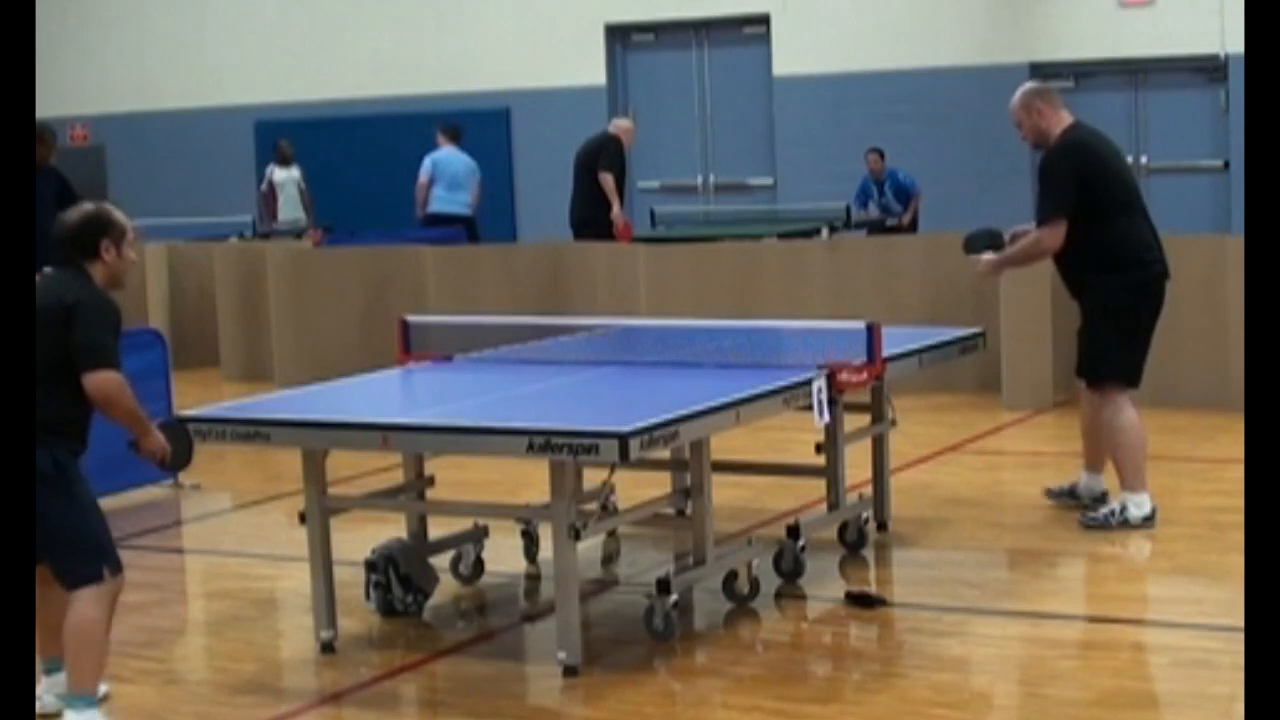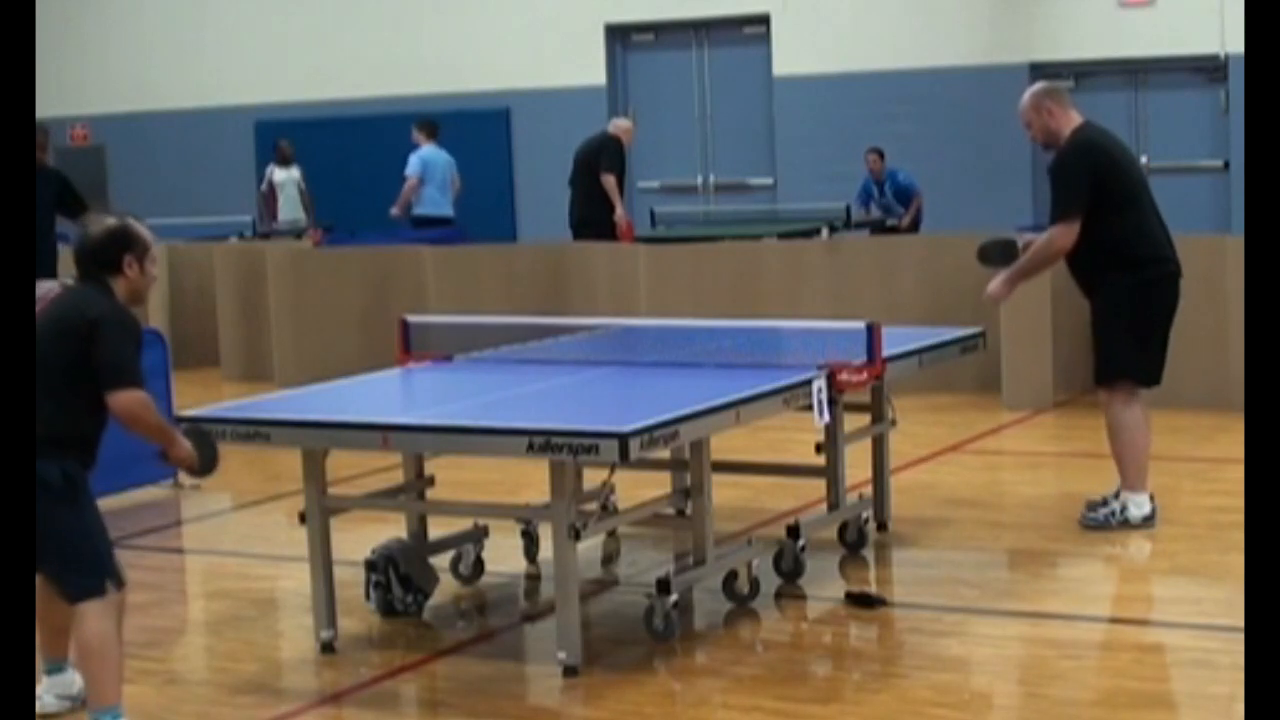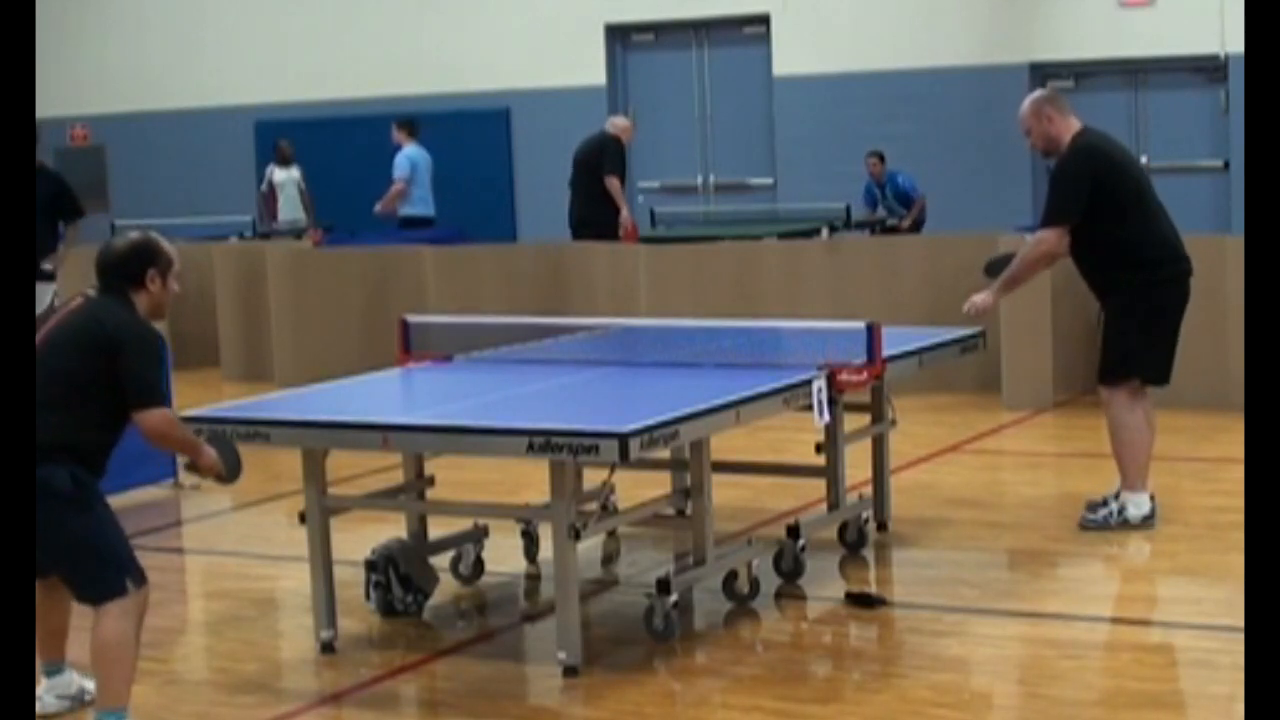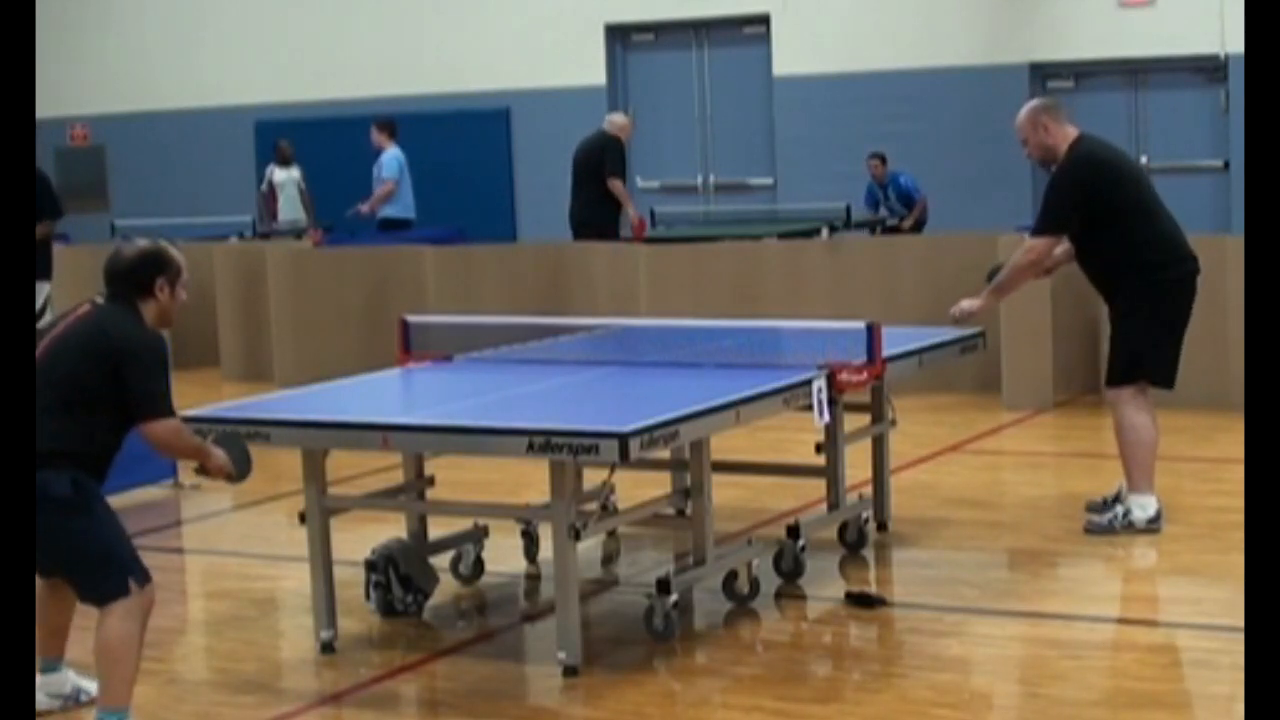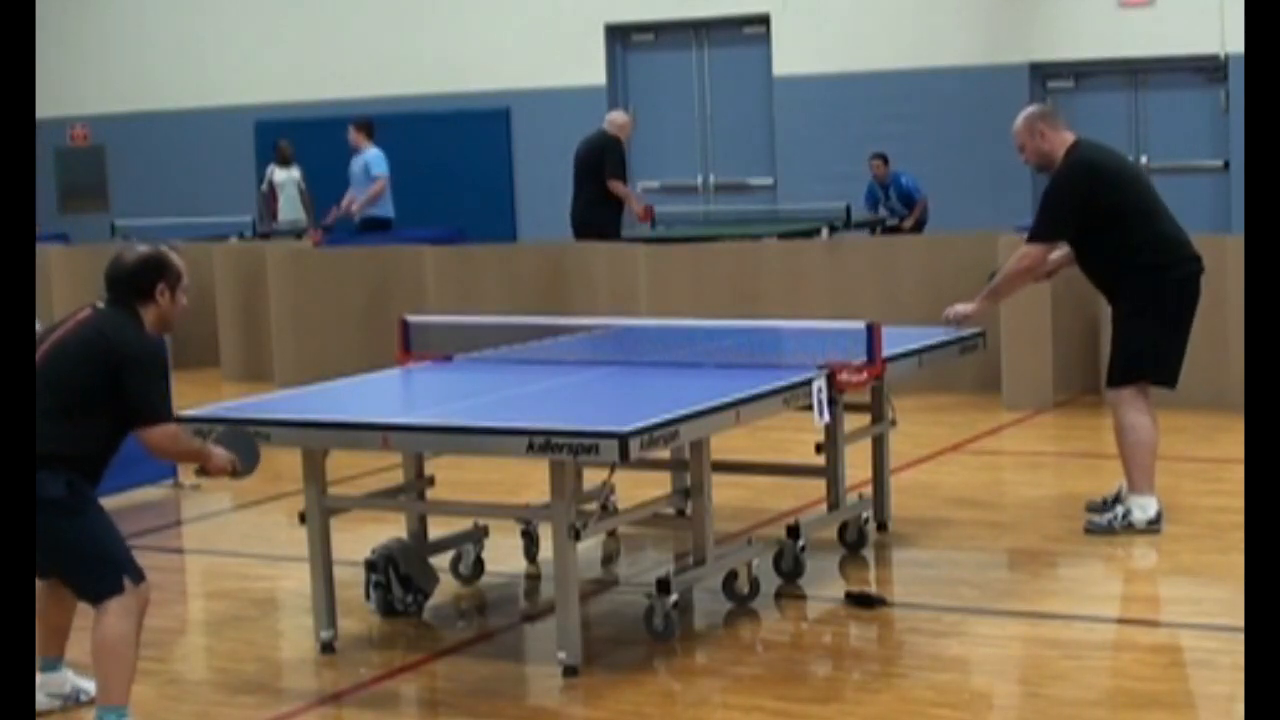
dt=0.7s
person 1, frame 1
left shoulder: (50, 291)
right shoulder: (90, 302)
right elbow: (102, 385)
right wrist: (146, 432)
left hip: (41, 453)
right hip: (43, 456)
left knee: (53, 565)
right knee: (96, 577)
person 1, frame 2
left shoulder: (64, 305)
right shoulder: (111, 318)
right elbow: (126, 403)
right wrist: (172, 441)
left hip: (45, 461)
right hip: (47, 467)
left knee: (61, 570)
right knee: (98, 592)
person 1, frame 3
left shoulder: (78, 313)
right shoulder: (133, 332)
right elbow: (153, 420)
right wrist: (198, 451)
left hip: (44, 469)
right hip: (50, 475)
left knee: (57, 570)
right knee: (123, 593)
person 1, frame 4
left shoulder: (85, 319)
right shoulder: (138, 340)
right elbow: (160, 431)
right wrist: (207, 454)
left hip: (46, 471)
right hip: (50, 480)
left knee: (63, 568)
right knee: (129, 594)
person 1, frame 5
left shoulder: (87, 324)
right shoulder: (138, 345)
right elbow: (159, 436)
right wrist: (207, 455)
left hip: (46, 476)
right hip: (47, 483)
left knee: (64, 569)
right knee: (123, 592)
person 2, frame 1
left shoulder: (1061, 157)
right shoulder: (1088, 142)
left elbow: (1051, 240)
left wrist: (1000, 261)
right wrist: (1029, 233)
left hip: (1120, 285)
right hip: (1131, 278)
left knee: (1111, 391)
right knee: (1096, 384)
left ankle: (1136, 504)
right ankle: (1091, 484)
person 2, frame 2
left shoulder: (1073, 155)
right shoulder: (1097, 143)
left elbow: (1063, 239)
left wrist: (1011, 278)
right wrist: (1037, 245)
left hip: (1130, 285)
right hip: (1146, 278)
left knee: (1118, 390)
right knee: (1123, 389)
left ankle: (1136, 504)
right ankle: (1133, 491)
person 2, frame 3
left shoulder: (1077, 161)
right shoulder: (1095, 150)
left elbow: (1047, 242)
left wrist: (995, 292)
right wrist: (1053, 254)
left hip: (1144, 285)
right hip: (1154, 279)
left knee: (1118, 390)
right knee: (1132, 389)
left ankle: (1135, 504)
right ankle: (1134, 492)
person 2, frame 4
left shoulder: (1076, 169)
right shoulder: (1091, 158)
left elbow: (1035, 251)
left wrist: (984, 299)
right wrist: (1055, 260)
left hip: (1153, 285)
right hip: (1157, 280)
left knee: (1125, 392)
right knee: (1132, 389)
left ankle: (1142, 507)
right ankle: (1136, 491)
person 2, frame 5
left shoulder: (1073, 176)
right shoulder: (1090, 163)
left elbow: (1029, 258)
left wrist: (978, 304)
right wrist: (1055, 263)
left hip: (1157, 285)
right hip: (1162, 280)
left knee: (1125, 392)
right knee: (1133, 390)
left ankle: (1143, 507)
right ankle: (1136, 492)
